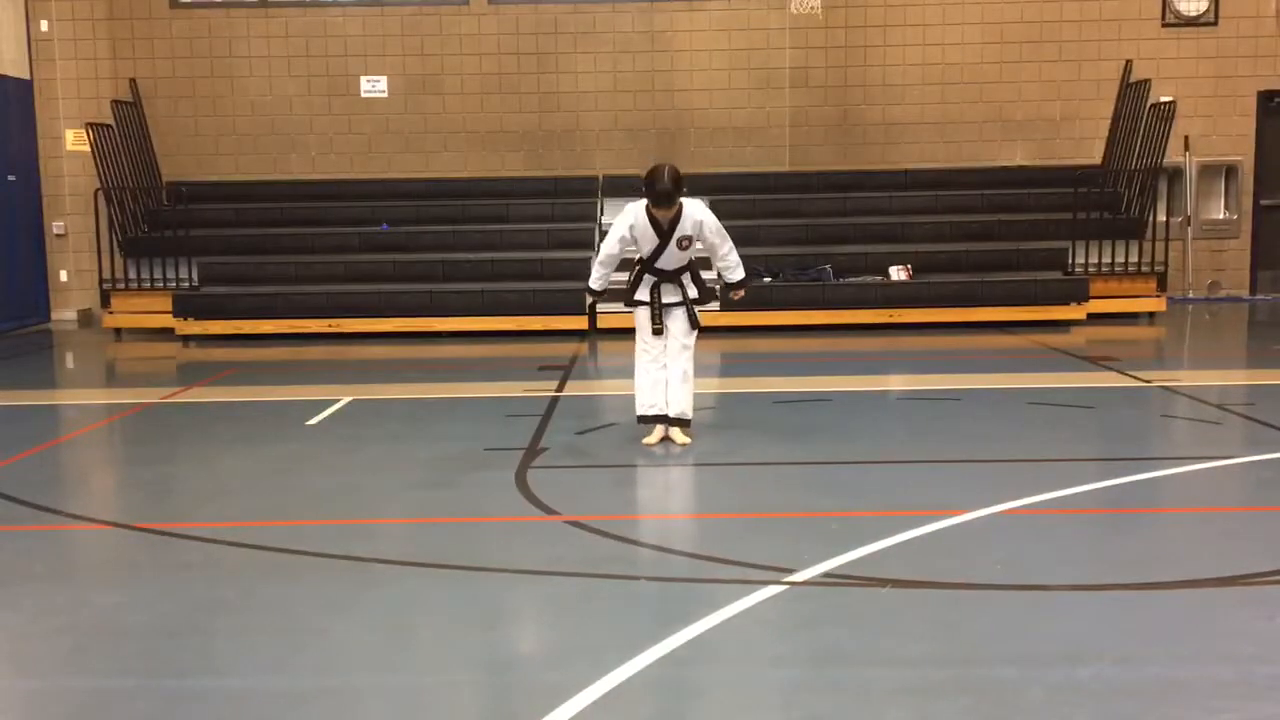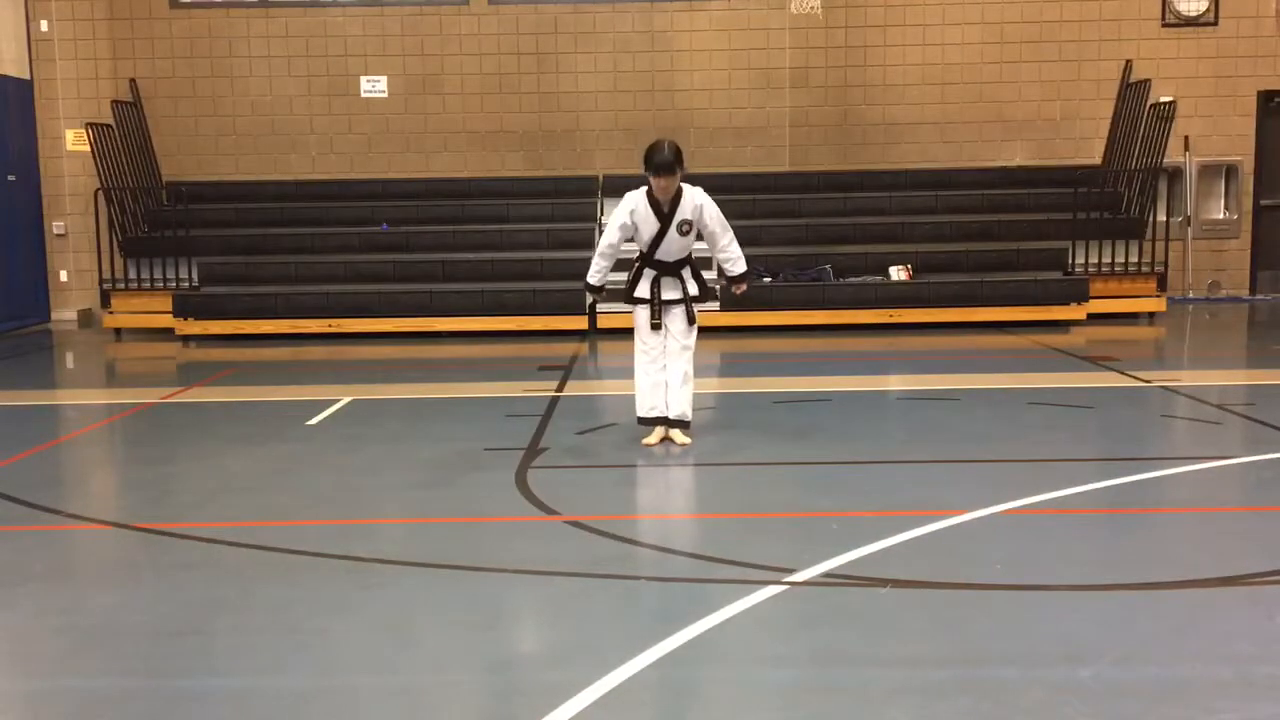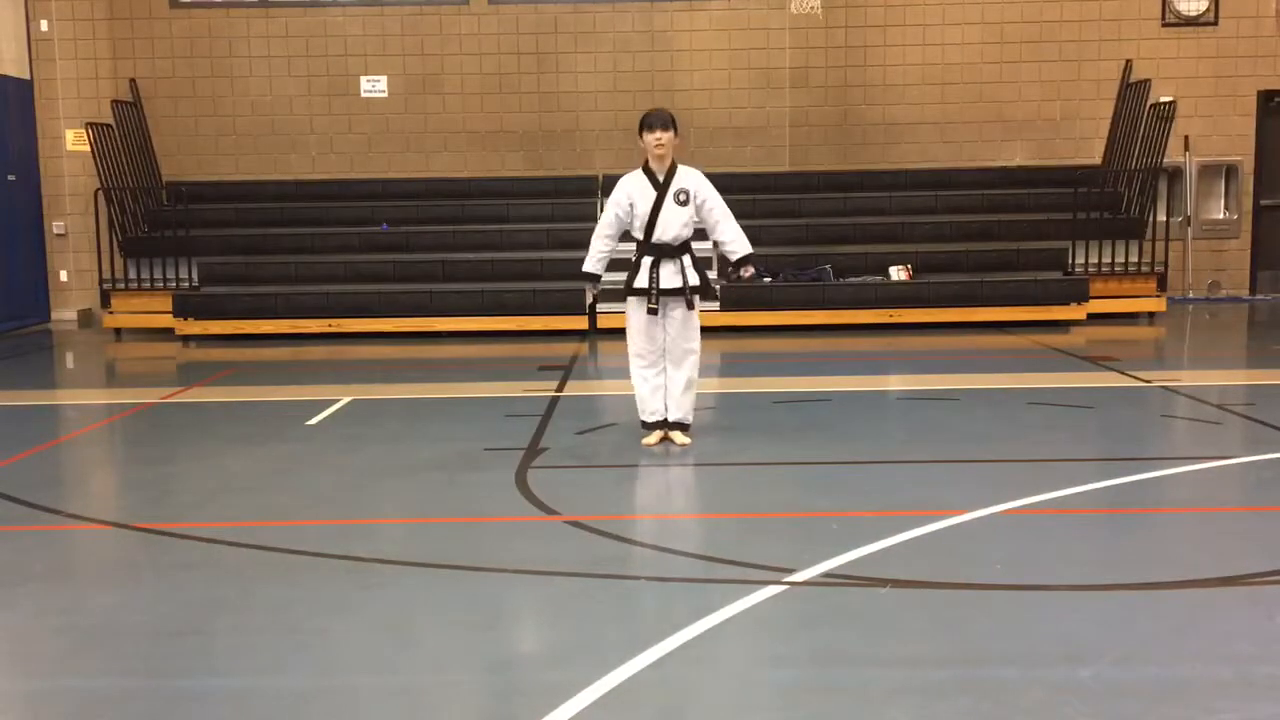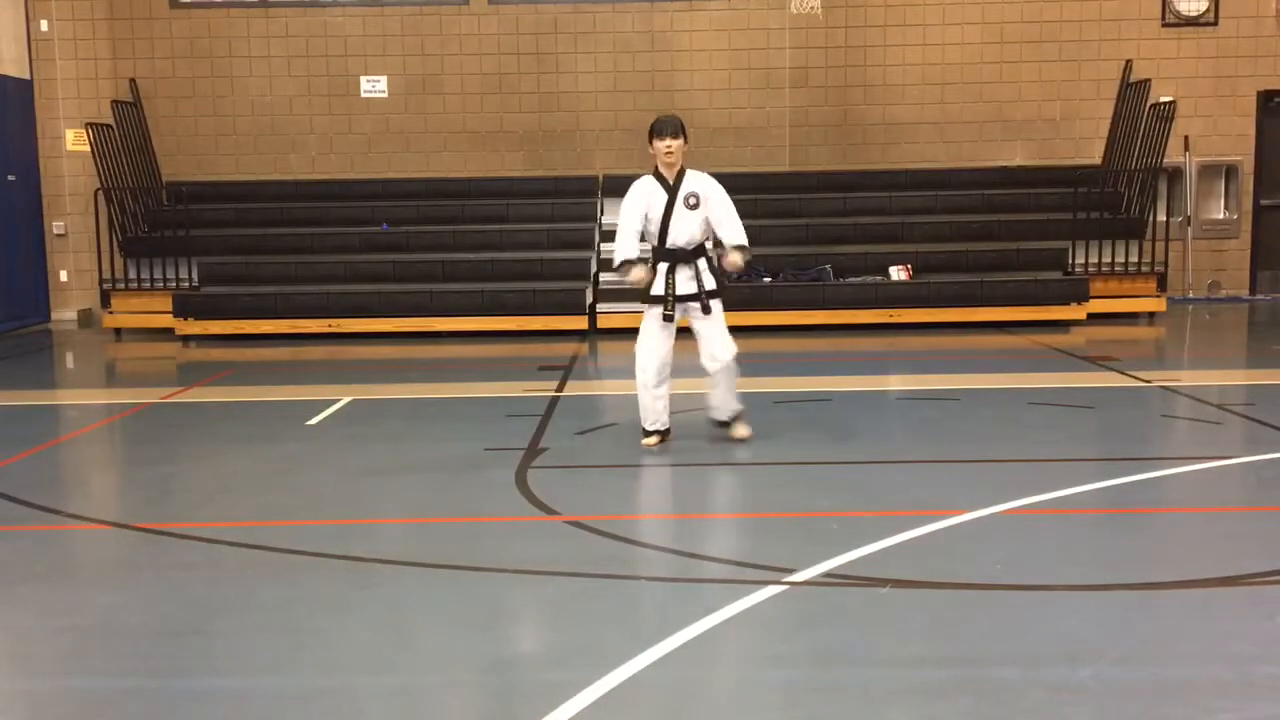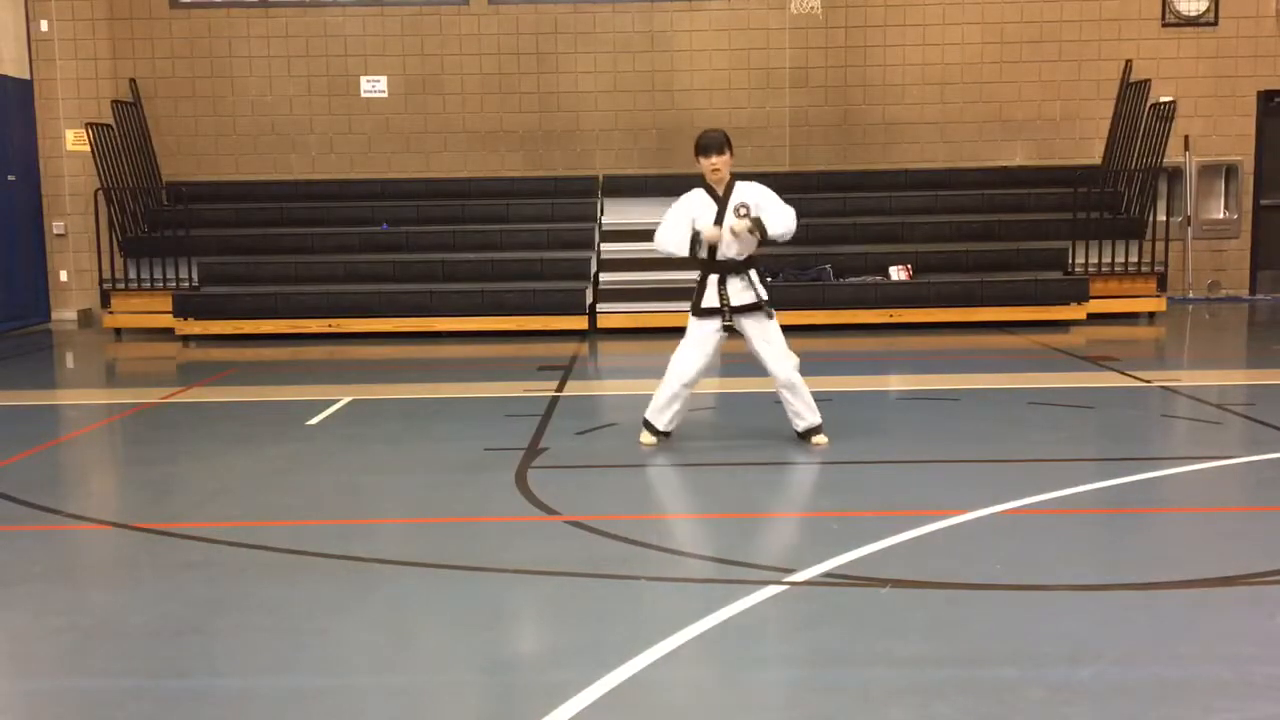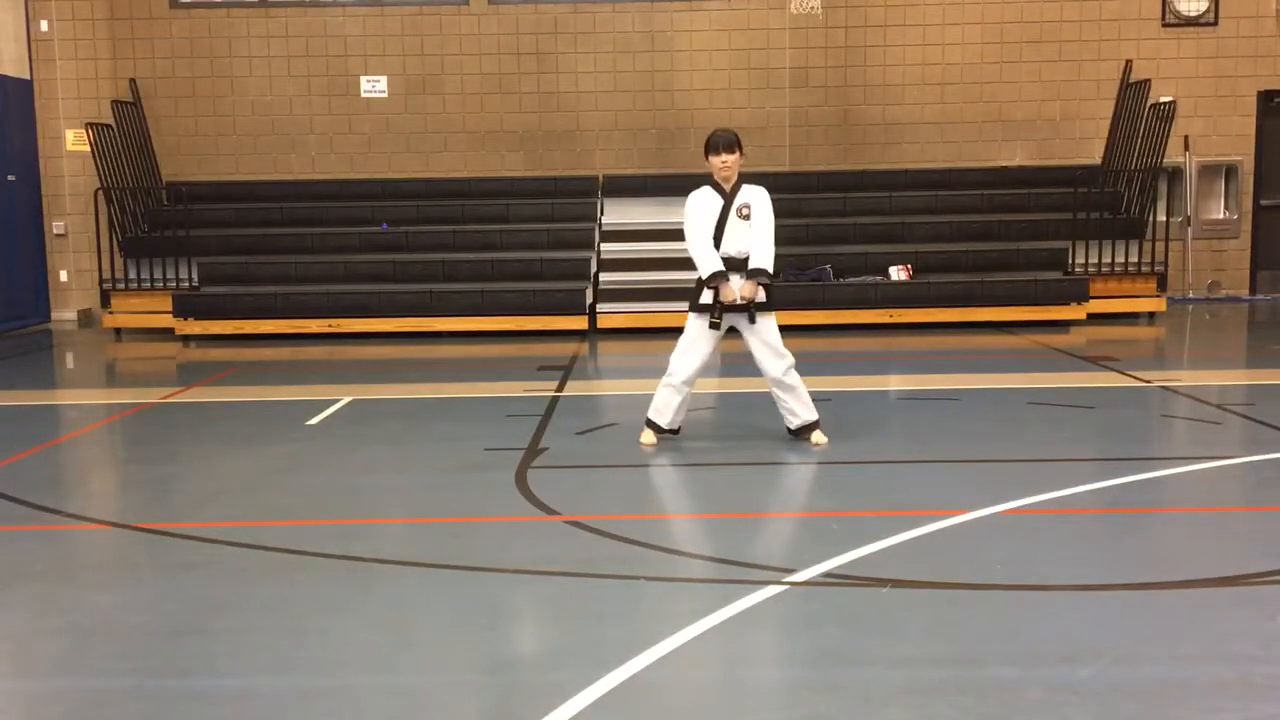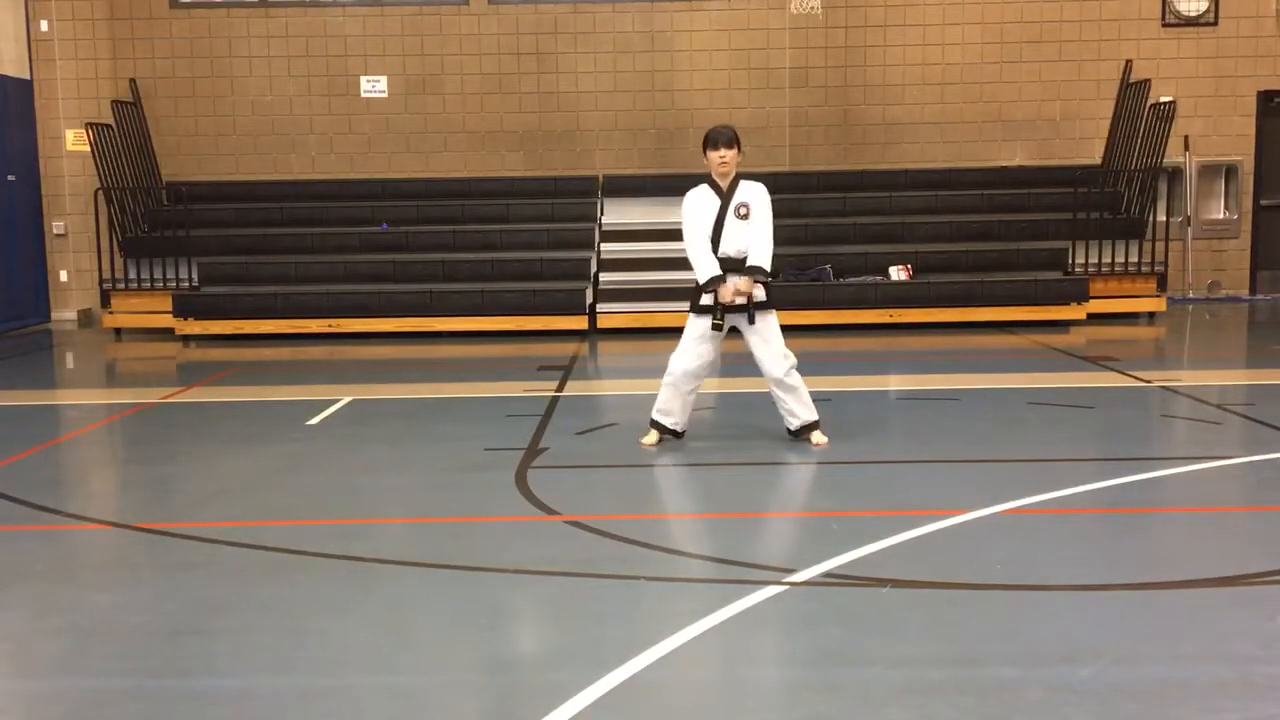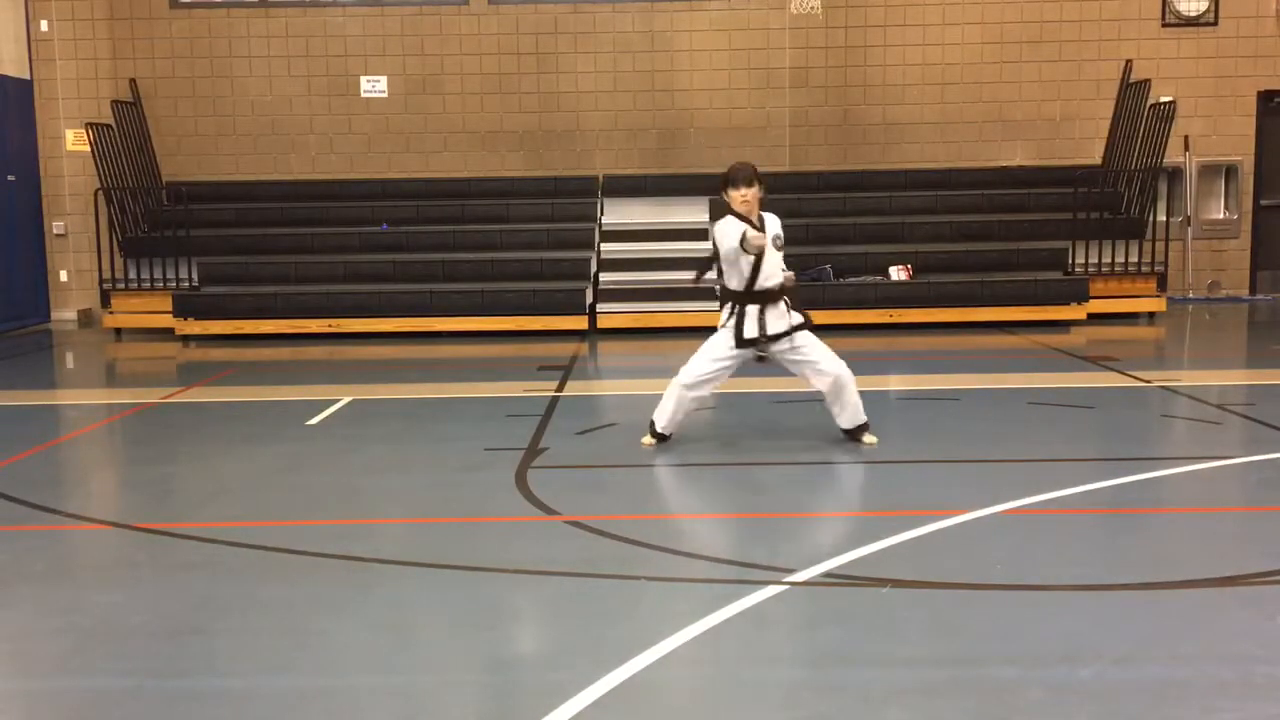
dt=0.4s
person 1, frame 1
left shoulder: (698, 214)
right shoulder: (632, 216)
left elbow: (722, 247)
right elbow: (609, 252)
left wrist: (736, 281)
right wrist: (596, 286)
left hip: (682, 286)
right hip: (647, 286)
left knee: (680, 353)
right knee: (649, 353)
left ankle: (677, 421)
right ankle: (657, 421)
person 1, frame 2
left shoulder: (697, 200)
right shoulder: (633, 203)
left elbow: (722, 238)
right elbow: (609, 244)
left wrist: (737, 274)
right wrist: (595, 282)
left hip: (682, 281)
right hip: (647, 281)
left knee: (680, 352)
right knee: (649, 352)
left ankle: (677, 421)
right ankle: (656, 421)
person 1, frame 3
left shoulder: (693, 179)
right shoulder: (629, 184)
left elbow: (720, 220)
right elbow: (607, 230)
left wrist: (742, 256)
right wrist: (592, 272)
left hip: (682, 272)
right hip: (645, 273)
left knee: (683, 352)
right knee: (645, 353)
left ankle: (678, 422)
right ankle: (655, 422)
person 1, frame 4
left shoulder: (703, 183)
right shoulder: (640, 187)
left elbow: (726, 215)
right elbow: (624, 229)
left wrist: (737, 248)
right wrist: (628, 265)
left hip: (699, 275)
right hip: (657, 277)
left knee: (720, 351)
right knee: (652, 359)
left ankle: (727, 415)
right ankle: (656, 426)
person 1, frame 5
left shoulder: (754, 192)
right shoulder: (690, 201)
left elbow: (787, 220)
right elbow: (664, 240)
left wrist: (755, 226)
right wrist: (699, 237)
left hip: (750, 288)
right hip: (712, 292)
left knee: (782, 364)
right knee: (686, 366)
left ankle: (810, 425)
right ankle: (655, 424)
person 1, frame 6
left shoulder: (757, 195)
right shoulder: (698, 199)
left elbow: (763, 239)
right elbow: (699, 243)
left wrist: (755, 279)
right wrist: (721, 281)
left hip: (750, 286)
right hip: (711, 288)
left knee: (776, 362)
right knee: (685, 363)
left ankle: (806, 423)
right ankle: (658, 423)
person 1, frame 7
left shoulder: (755, 191)
right shoulder: (696, 197)
left elbow: (761, 237)
right elbow: (697, 245)
left wrist: (749, 278)
right wrist: (719, 282)
left hip: (753, 290)
right hip: (713, 289)
left knee: (778, 363)
right knee: (686, 365)
left ankle: (806, 425)
right ankle: (664, 425)
person 1, frame 8
left shoulder: (772, 221)
right shoulder: (725, 228)
right elbow: (737, 243)
left wrist: (784, 275)
right wrist: (750, 241)
left hip: (780, 318)
right hip: (742, 322)
left knee: (835, 373)
right knee: (691, 378)
left ankle: (855, 426)
right ankle: (660, 428)
